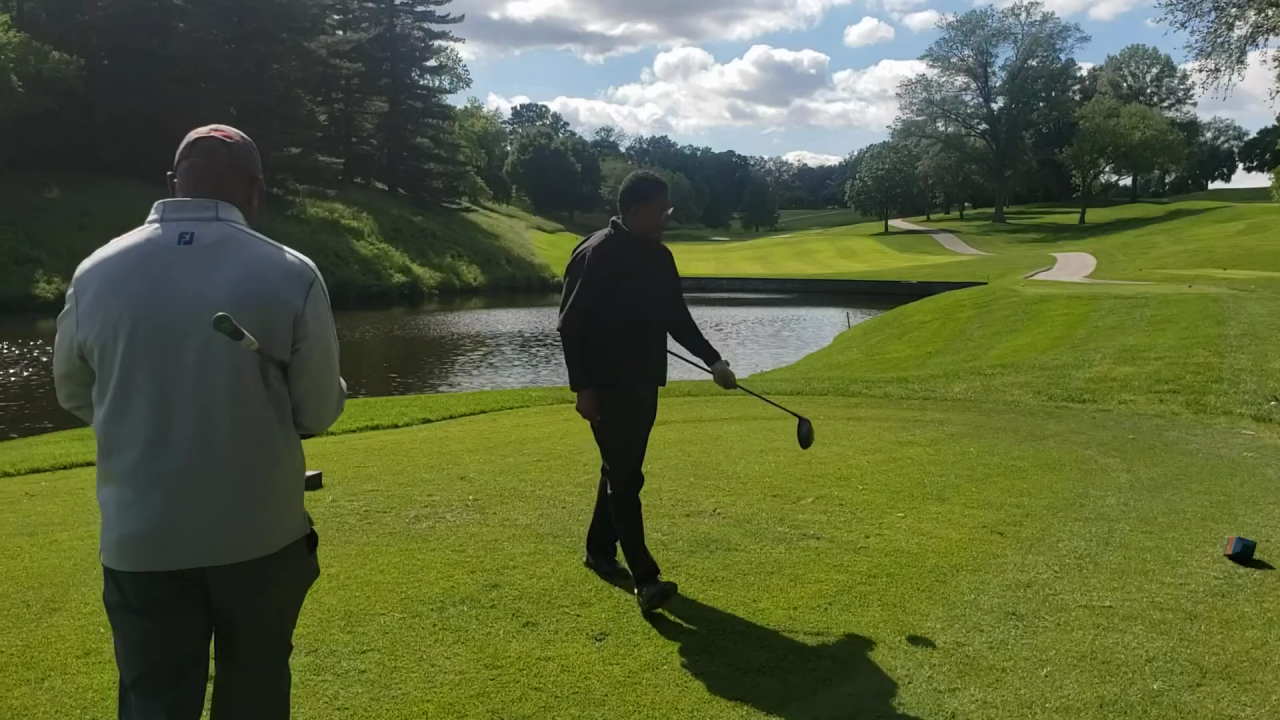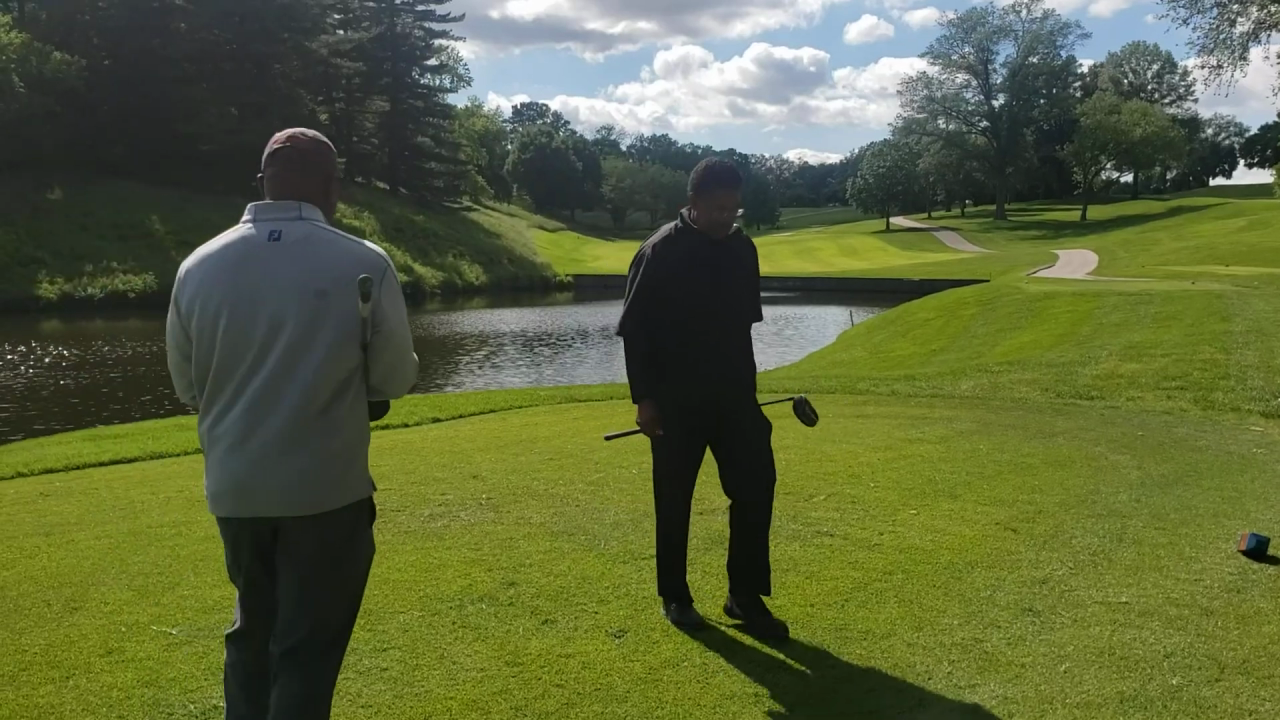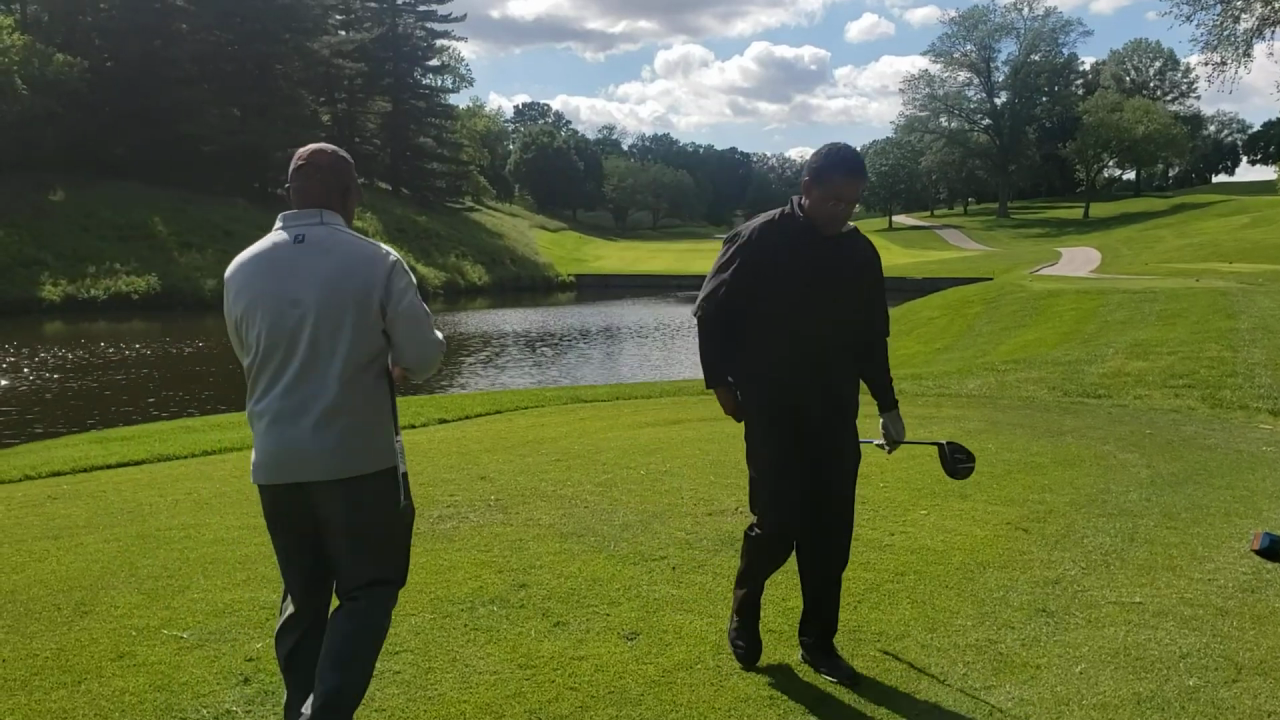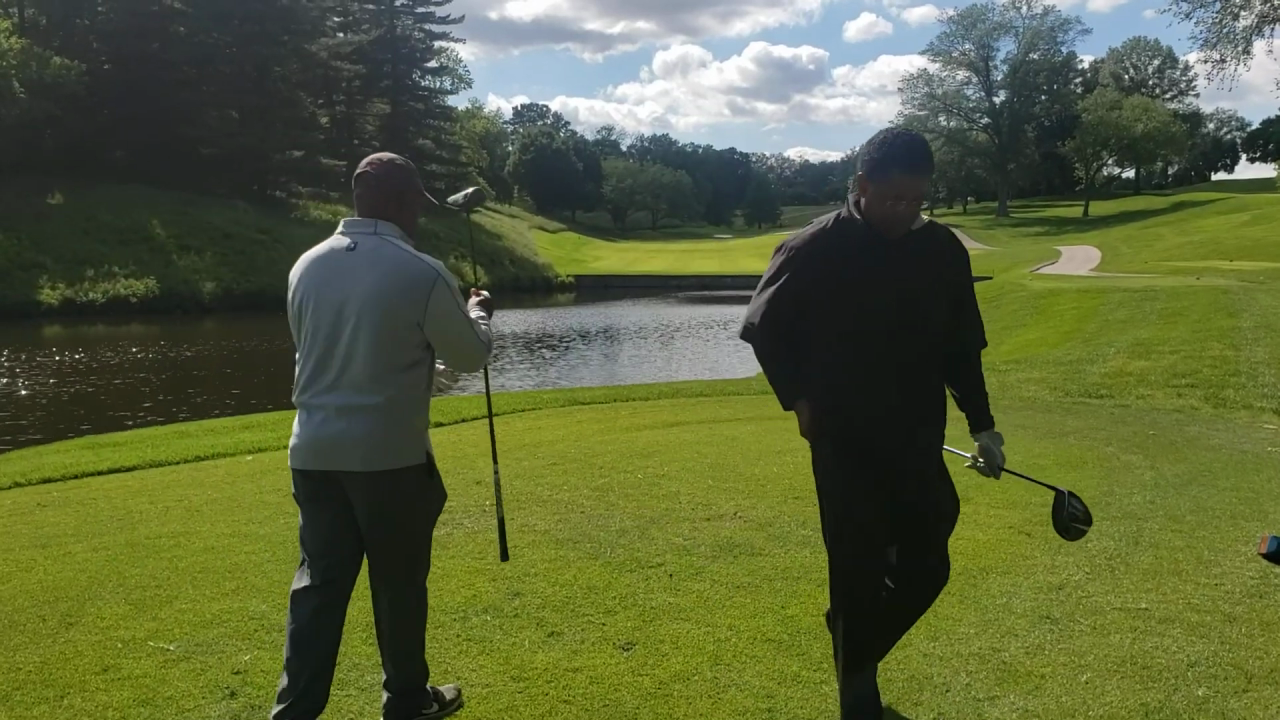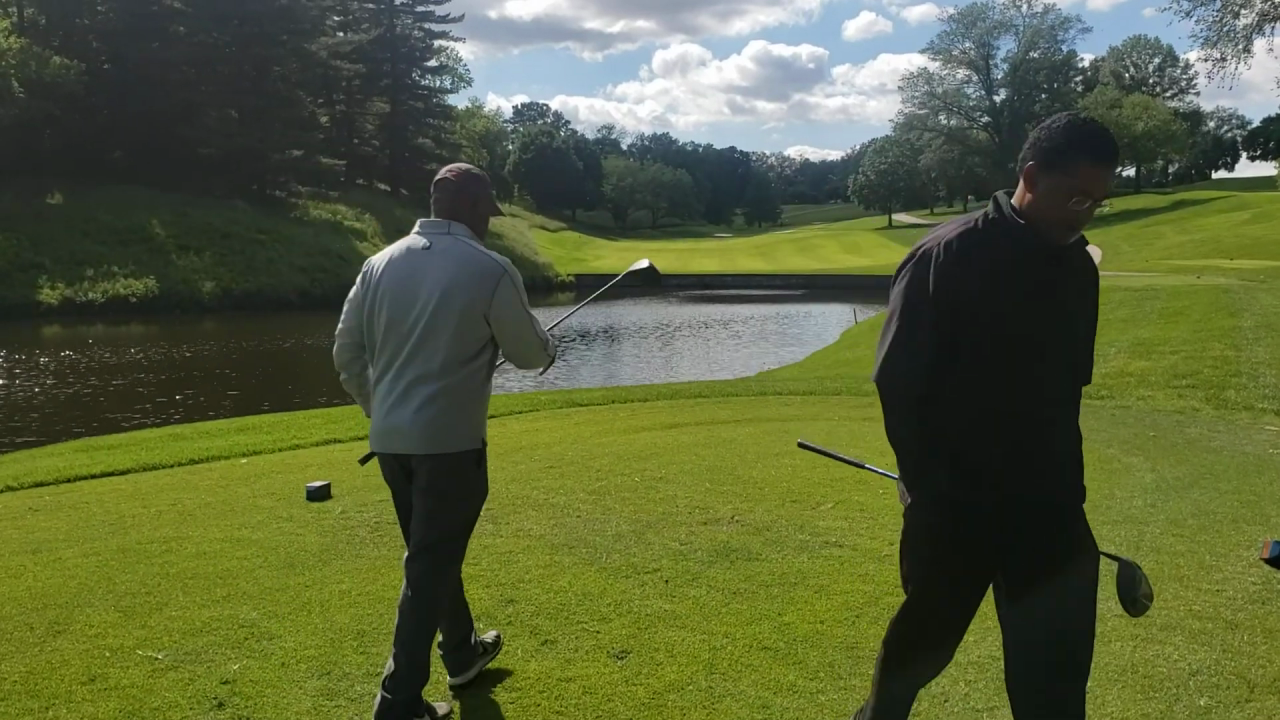
dt=0.5s
person 1, frame 1
left shoulder: (98, 273)
right shoulder: (290, 274)
left elbow: (76, 396)
right elbow: (319, 411)
left hip: (141, 537)
right hip: (260, 529)
person 1, frame 2
left shoulder: (199, 266)
right shoulder: (363, 264)
left elbow: (189, 387)
right elbow: (394, 380)
left hip: (235, 488)
right hip: (328, 492)
left knee: (253, 629)
right knee: (309, 649)
person 1, frame 3
left shoulder: (242, 269)
right shoulder: (376, 262)
right elbow: (424, 358)
left hip: (278, 464)
right hip: (358, 460)
left knee: (303, 598)
right knee: (367, 593)
person 1, frame 4
left shoulder: (307, 266)
right shoulder: (422, 274)
right elbow: (470, 355)
right wrist: (479, 313)
left hip: (315, 452)
right hip: (390, 455)
left knee: (319, 582)
right knee: (399, 582)
person 1, frame 5
left shoulder: (380, 263)
right shoulder: (490, 269)
left elbow: (346, 352)
right elbow: (527, 352)
right wrist: (547, 346)
left hip: (391, 439)
right hip: (451, 441)
left knee: (432, 552)
right knee: (429, 567)
left ankle: (463, 651)
person 2, frame 1
left shoulder: (658, 255)
right shoulder: (595, 255)
left elbow: (677, 317)
right elbow: (572, 327)
left wrist: (712, 360)
right wrist: (583, 387)
left hip: (645, 382)
right hip: (609, 385)
left knee: (621, 468)
right knee: (625, 475)
left ankle: (600, 550)
right ankle: (644, 578)
person 2, frame 2
left shoulder: (742, 248)
right shoulder: (660, 252)
right elbow: (635, 331)
left wrist: (745, 379)
right wrist: (645, 399)
left hip: (732, 394)
right hip: (675, 399)
left knee: (755, 487)
right knee: (674, 498)
left ankle: (745, 596)
right ankle: (674, 595)
person 2, frame 3
left shoulder: (860, 253)
right shoulder: (760, 241)
left elbow: (871, 337)
right elbow: (712, 312)
left wrist: (887, 404)
right wrist: (717, 380)
left hip: (836, 413)
right hip: (773, 409)
left knee: (831, 532)
right knee: (779, 523)
left ankle: (818, 641)
right ankle: (745, 607)
person 2, frame 4
left shoulder: (943, 250)
right shoulder: (814, 250)
left elbow: (961, 345)
right elbow: (764, 328)
left wrist: (982, 425)
right wrist: (799, 400)
left hip: (918, 444)
right hip: (844, 445)
left knee: (926, 571)
right knee: (858, 578)
left ankle: (857, 650)
person 2, frame 5
left shoulder: (1078, 268)
right shoulder: (949, 257)
right elbow: (899, 382)
right wrist: (926, 484)
left hip: (1051, 506)
right hip: (955, 502)
left knee: (1057, 663)
right knee: (926, 632)
